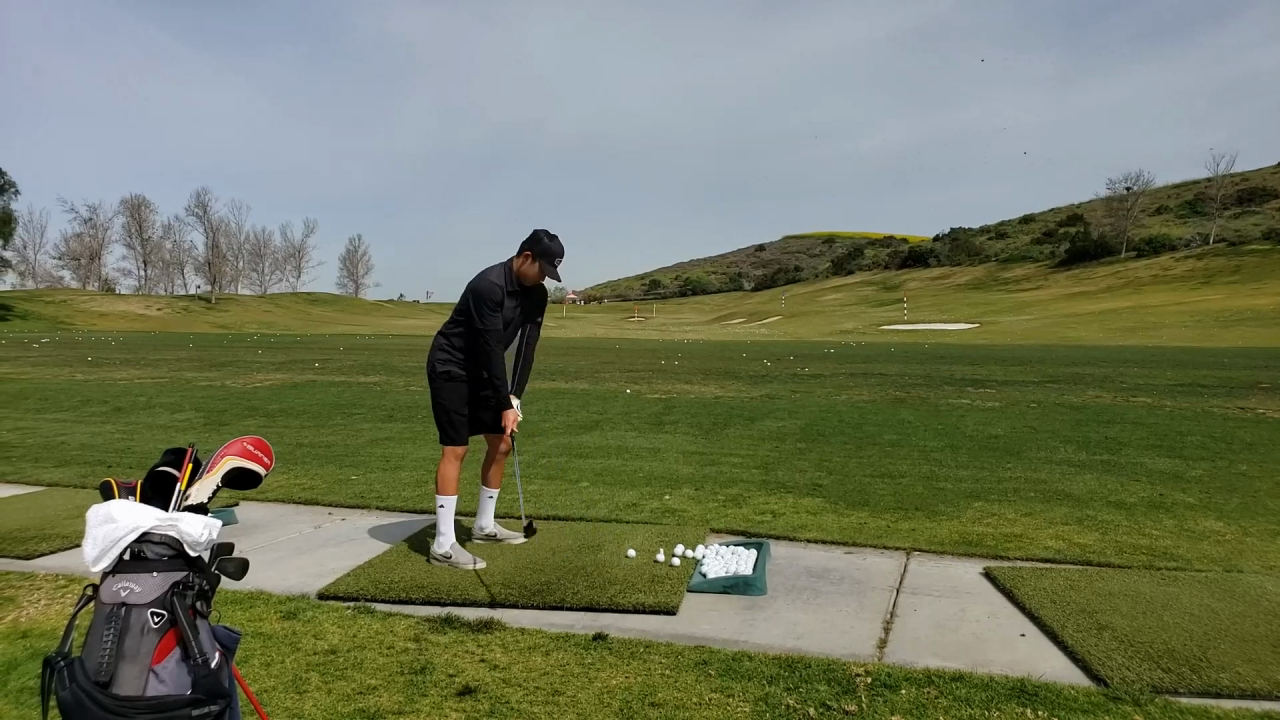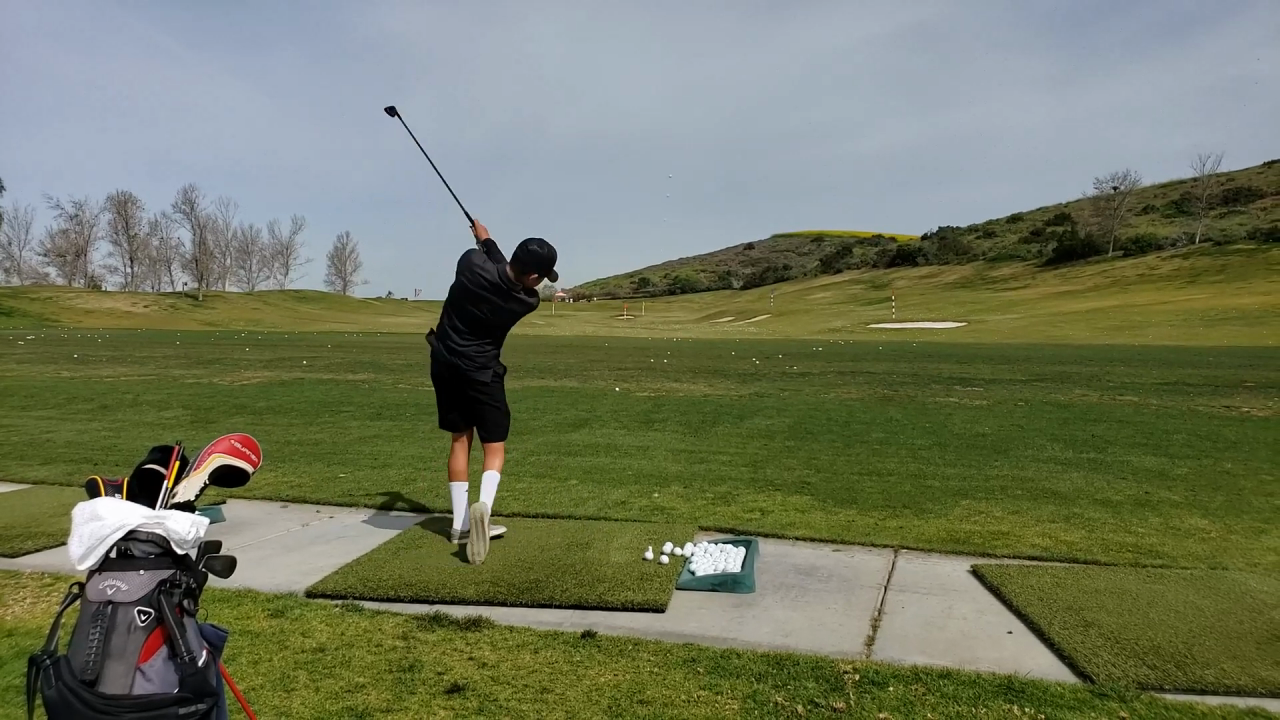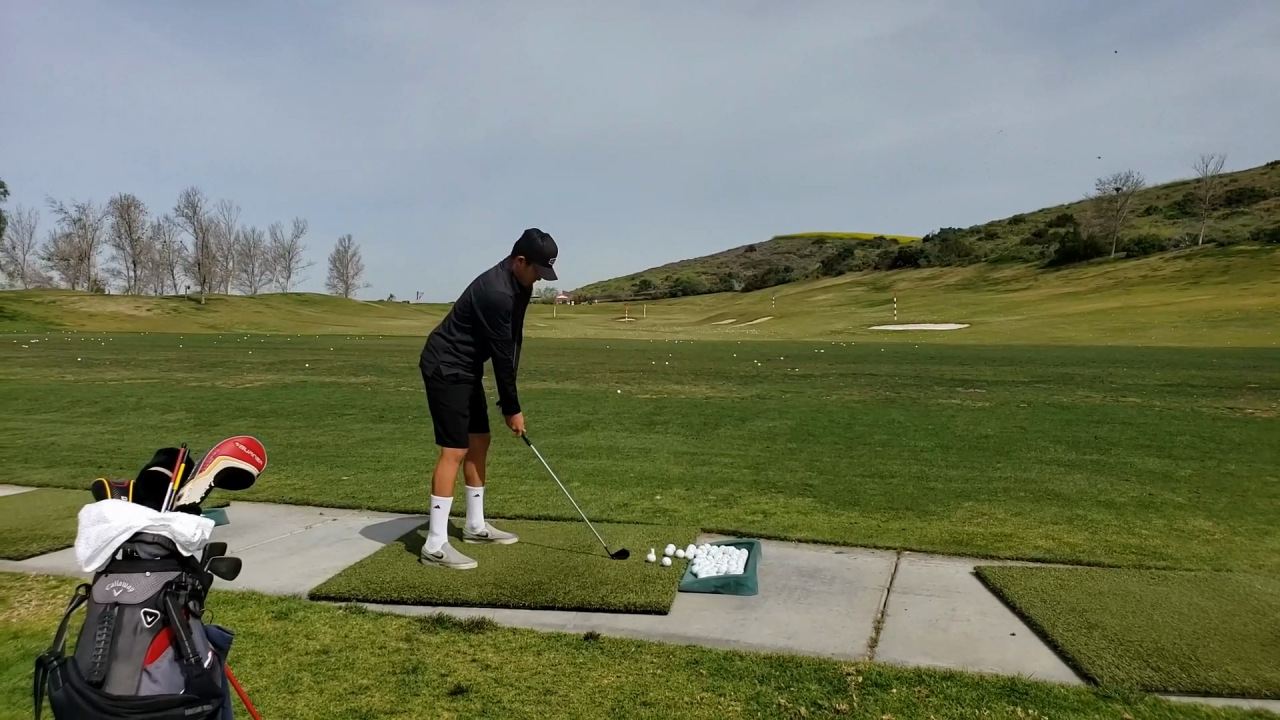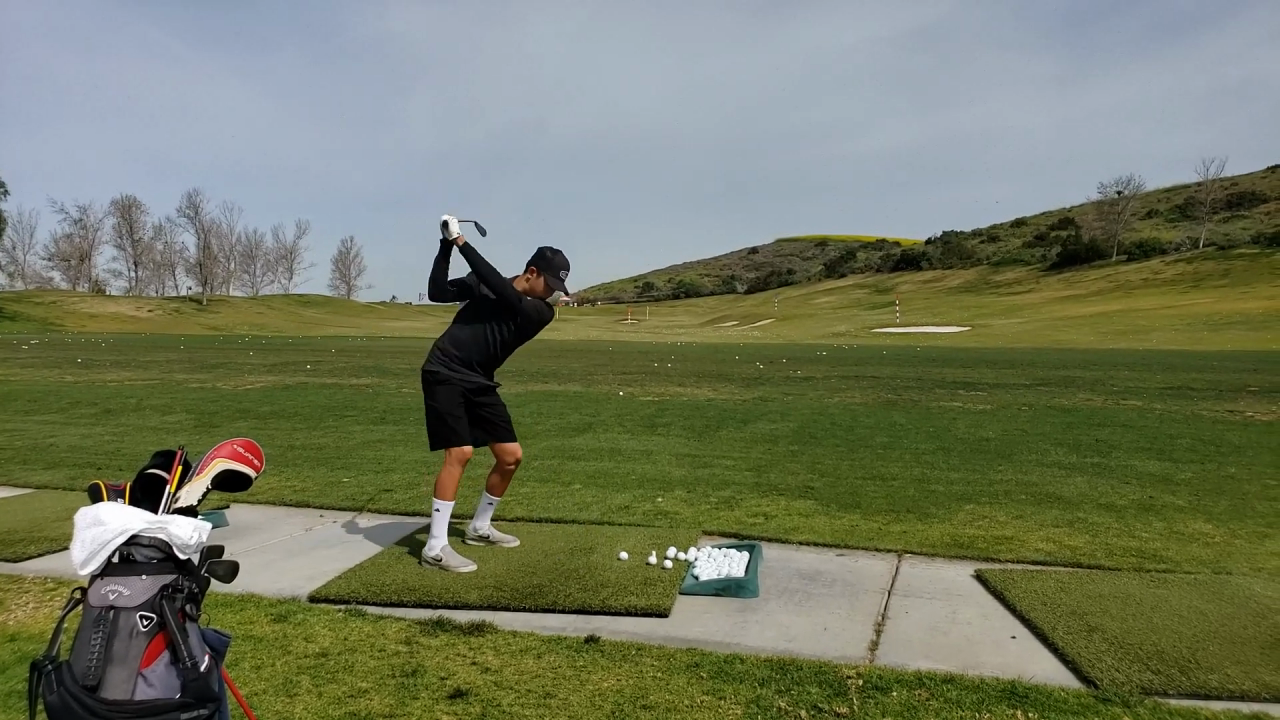
dt=1s
person 1, frame 1
left shoulder: (537, 294)
right shoulder: (489, 284)
left elbow: (526, 348)
right elbow: (491, 346)
left wrist: (514, 398)
right wrist: (506, 405)
left hip: (482, 371)
right hip: (450, 367)
left knee: (502, 443)
right knee: (455, 449)
left ankle: (484, 525)
right ankle: (443, 545)
person 1, frame 2
left shoulder: (472, 263)
right shoulder: (527, 301)
left wrist: (483, 241)
right wrist: (488, 240)
left hip: (443, 362)
right hip: (480, 374)
left knee: (460, 438)
right knee: (494, 444)
left ankle: (462, 523)
right ankle: (482, 507)
person 1, frame 3
left shoulder: (518, 285)
right shoulder: (496, 292)
left elbow: (512, 343)
right elbow: (501, 353)
left wrist: (509, 402)
right wrist: (512, 408)
left hip: (466, 368)
right hip: (446, 367)
left knee: (478, 442)
right knee: (454, 451)
left ankle: (475, 525)
right ankle: (435, 544)
person 1, frame 4
left shoulder: (541, 312)
right shoulder: (484, 283)
left elbow: (504, 293)
right elbow: (437, 293)
left wrist: (462, 243)
right wrist: (446, 244)
left hip: (478, 381)
right hip: (444, 374)
left knee: (511, 456)
right knee: (459, 452)
left ankle: (479, 527)
right ankle: (436, 547)
